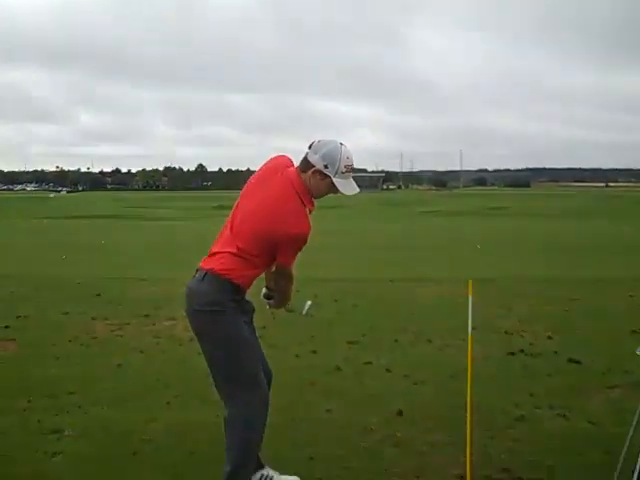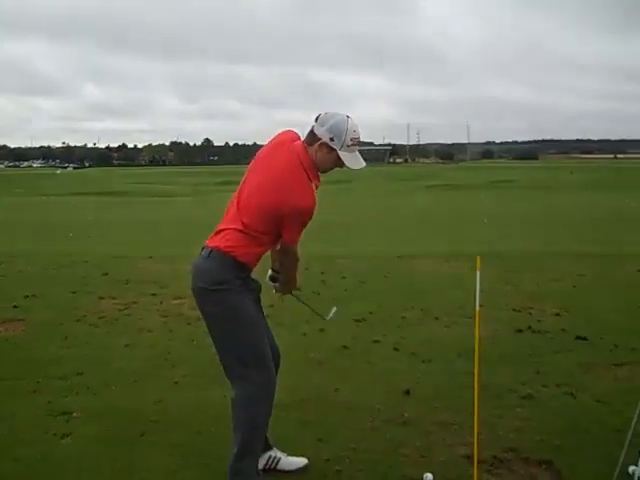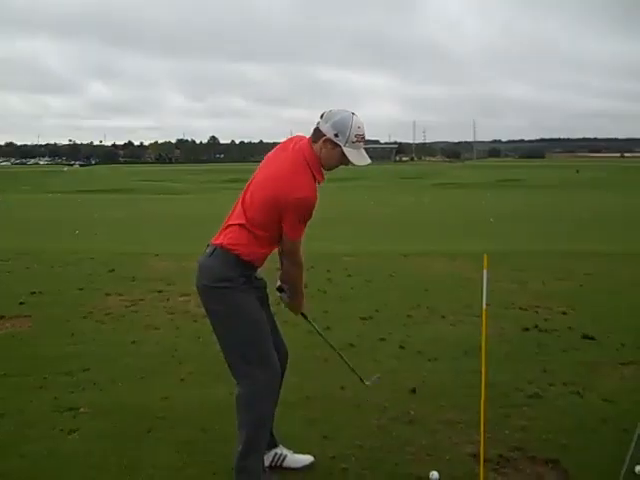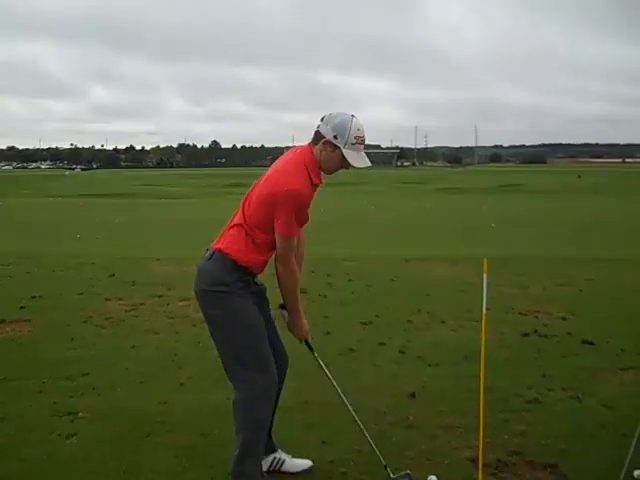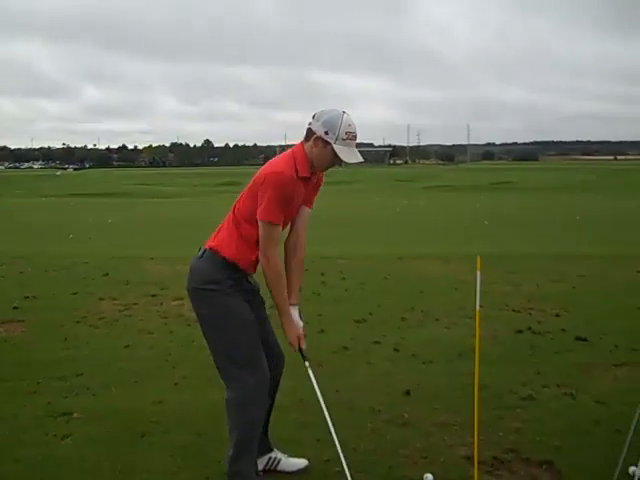
dt=0.1s
person 1, frame 1
left shoulder: (279, 165)
right shoulder: (296, 222)
right elbow: (283, 274)
left wrist: (271, 273)
right wrist: (282, 297)
left hip: (220, 290)
right hip: (216, 298)
left knee: (258, 381)
right knee: (249, 395)
person 1, frame 2
left shoulder: (286, 141)
right shoulder: (301, 198)
right elbow: (288, 254)
left wrist: (276, 255)
right wrist: (288, 283)
left hip: (226, 269)
right hip: (222, 277)
left knee: (267, 361)
right knee: (256, 376)
person 1, frame 3
left shoulder: (295, 143)
right shoulder: (300, 190)
right elbow: (292, 254)
left wrist: (290, 277)
right wrist: (298, 295)
left hip: (239, 270)
right hip: (225, 275)
left knee: (275, 359)
right knee: (260, 373)
left ankle: (264, 447)
person 1, frame 4
left shoulder: (301, 155)
right shoulder: (295, 188)
left elbow: (296, 240)
right elbow: (285, 261)
left wrist: (292, 295)
right wrist: (297, 315)
left hip: (240, 276)
right hip: (223, 279)
left knee: (275, 363)
right knee: (257, 377)
person 1, frame 5
left shoulder: (314, 177)
right shoulder: (279, 175)
left elbow: (298, 238)
right elbow: (266, 251)
left wrist: (295, 307)
right wrist: (289, 316)
left hip: (240, 277)
right hip: (215, 276)
left knee: (272, 364)
right knee: (249, 377)
